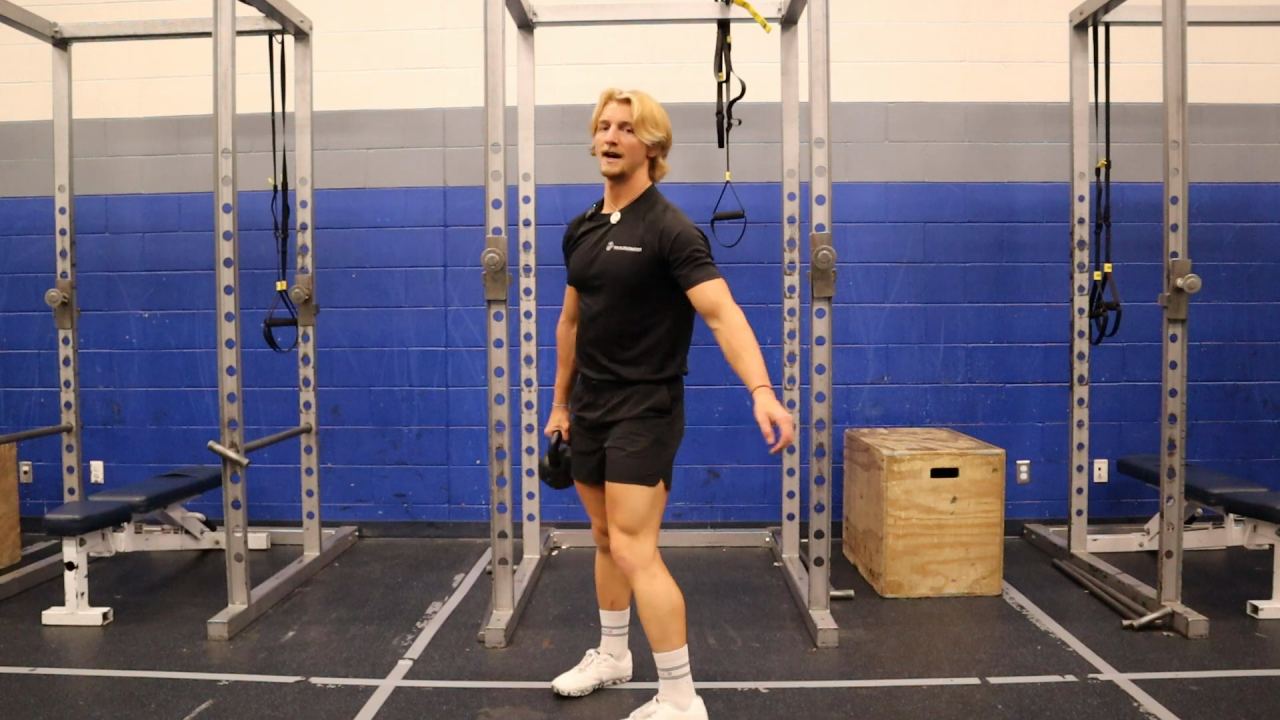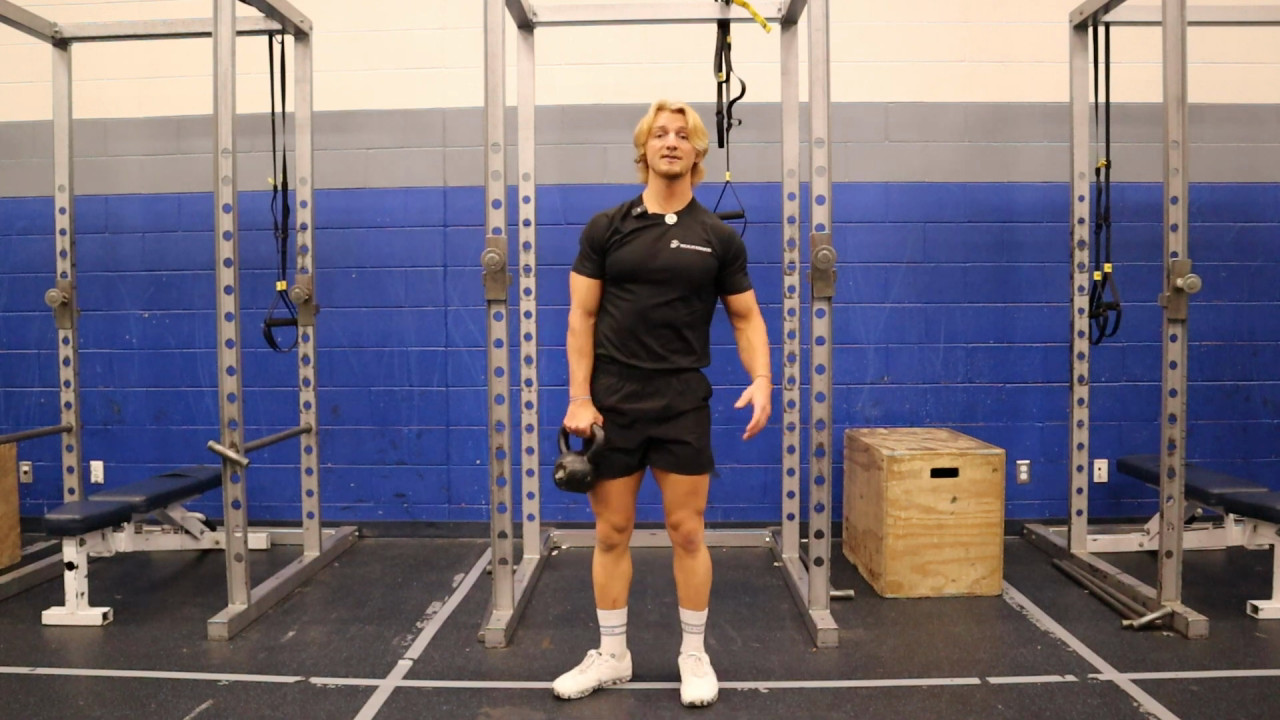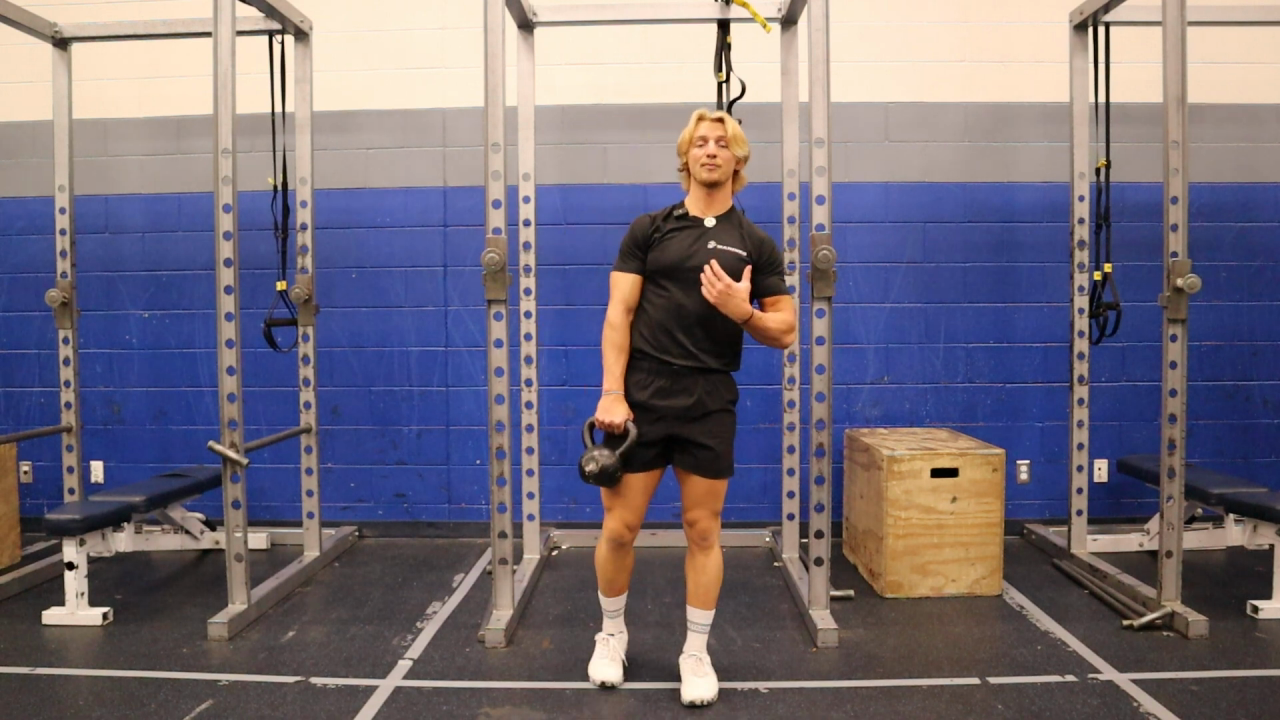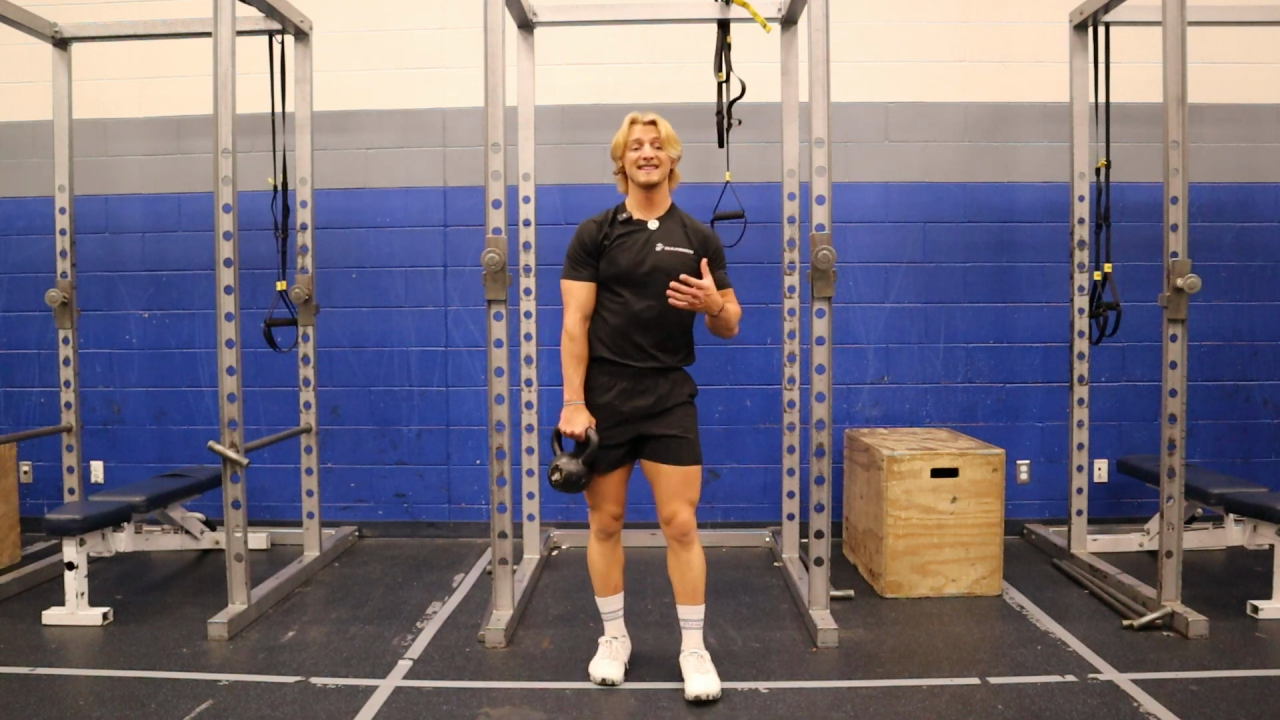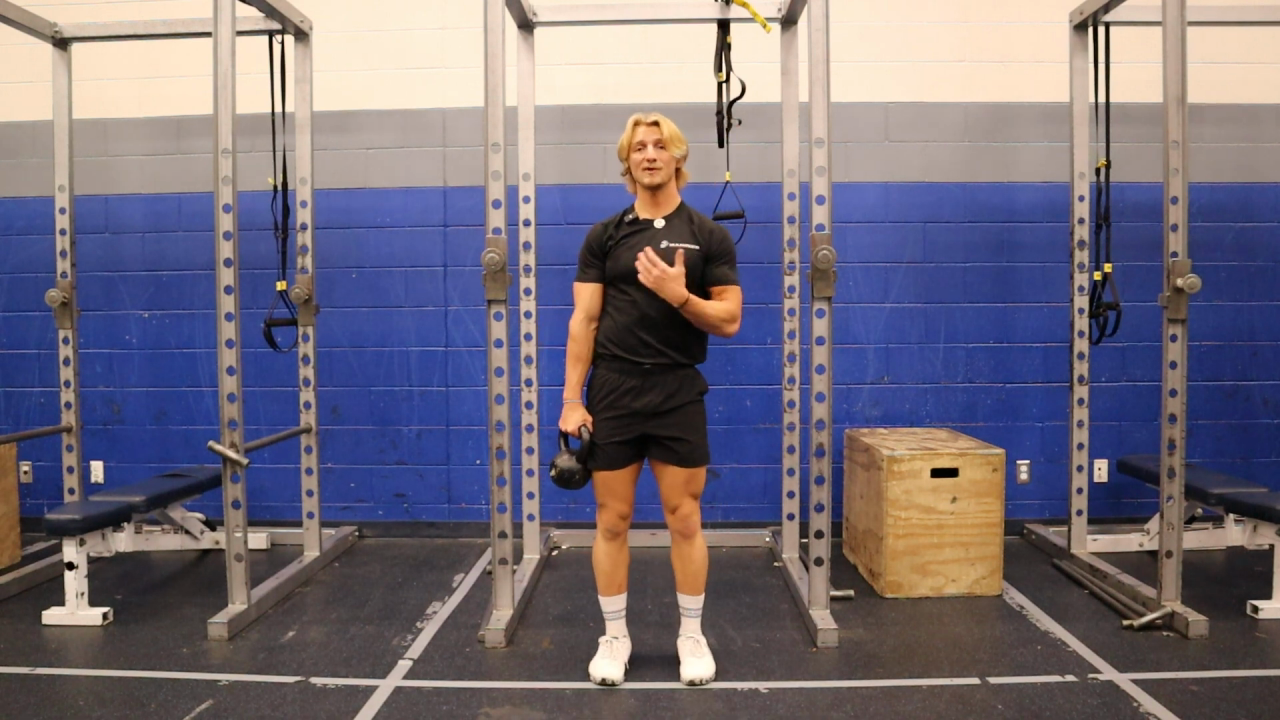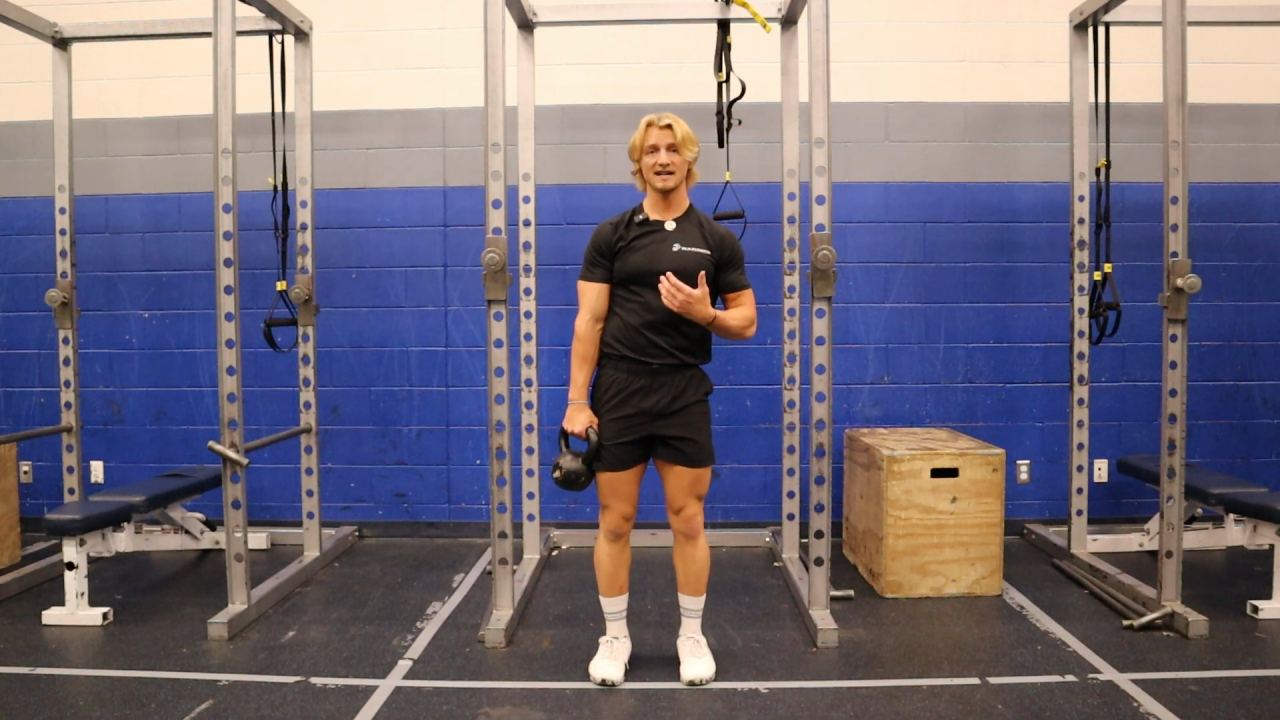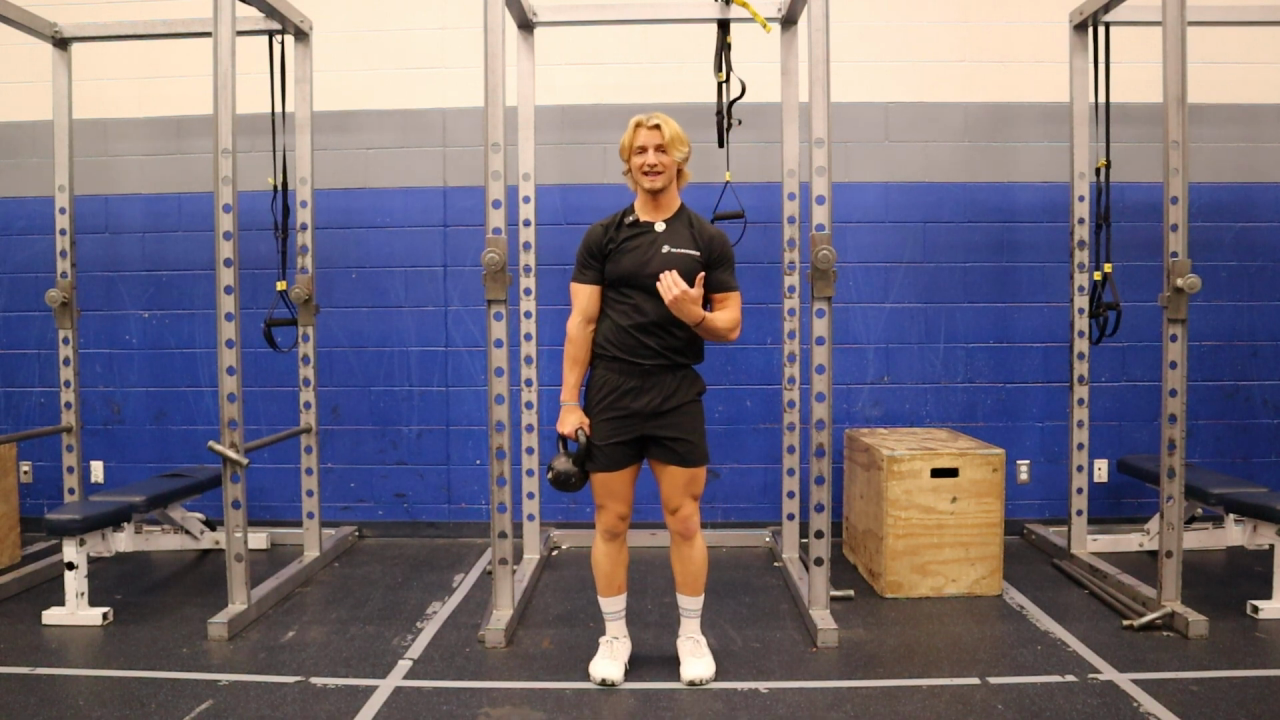
dt=0.7s
person 1, frame 1
left shoulder: (669, 230)
right shoulder: (580, 229)
left elbow: (723, 316)
left wrist: (763, 393)
right wrist: (560, 402)
left hip: (646, 411)
right hip: (590, 408)
left knee: (634, 551)
right knee: (607, 540)
right ankle: (612, 654)
person 1, frame 2
left shoulder: (720, 238)
right shoulder: (606, 227)
left elbow: (746, 317)
right elbow: (582, 317)
left wrist: (761, 381)
right wrist: (579, 397)
left hip: (684, 404)
right hip: (614, 402)
left knee: (687, 532)
right knee: (612, 532)
left ankle: (694, 653)
right ankle: (612, 654)
person 1, frame 3
left shoulder: (756, 244)
right shoulder: (648, 229)
left elbow: (784, 331)
right elbow: (620, 313)
left wrist: (743, 312)
right wrist: (611, 392)
left hip: (709, 402)
right hip: (641, 397)
left knee: (703, 531)
right knee: (619, 528)
left ankle: (696, 652)
right ankle: (612, 633)
person 1, frame 4
left shoulder: (699, 238)
right shoulder: (593, 233)
left elbow: (728, 327)
right elbow: (575, 323)
left wrist: (714, 305)
right wrist: (574, 402)
left hip: (670, 396)
right hip: (604, 397)
left knee: (681, 525)
right knee: (605, 523)
left ankle: (694, 648)
right ankle: (614, 637)
person 1, frame 5
left shoulder: (708, 235)
right shoulder: (604, 235)
left elbow: (730, 319)
right elbow: (585, 321)
left wrist: (681, 296)
right wrist: (572, 399)
left hip: (679, 392)
right hip: (613, 392)
left knee: (684, 518)
right knee: (612, 520)
left ankle: (692, 635)
right ankle: (614, 636)
person 1, frame 6
left shoulder: (717, 239)
right shoulder: (611, 235)
left elbow: (746, 321)
right elbow: (589, 320)
left wrist: (706, 313)
right wrist: (577, 401)
left hip: (685, 393)
right hip: (619, 391)
left knee: (688, 520)
right knee: (615, 521)
left ankle: (692, 635)
right ankle: (615, 637)
person 1, frame 7
left shoulder: (708, 239)
right shoulder: (602, 236)
left elbow: (730, 326)
right elbow: (582, 322)
left wrist: (695, 315)
right wrist: (569, 403)
left hip: (677, 392)
right hip: (611, 393)
left knee: (684, 520)
right knee: (611, 522)
left ankle: (691, 635)
right ankle: (614, 637)
